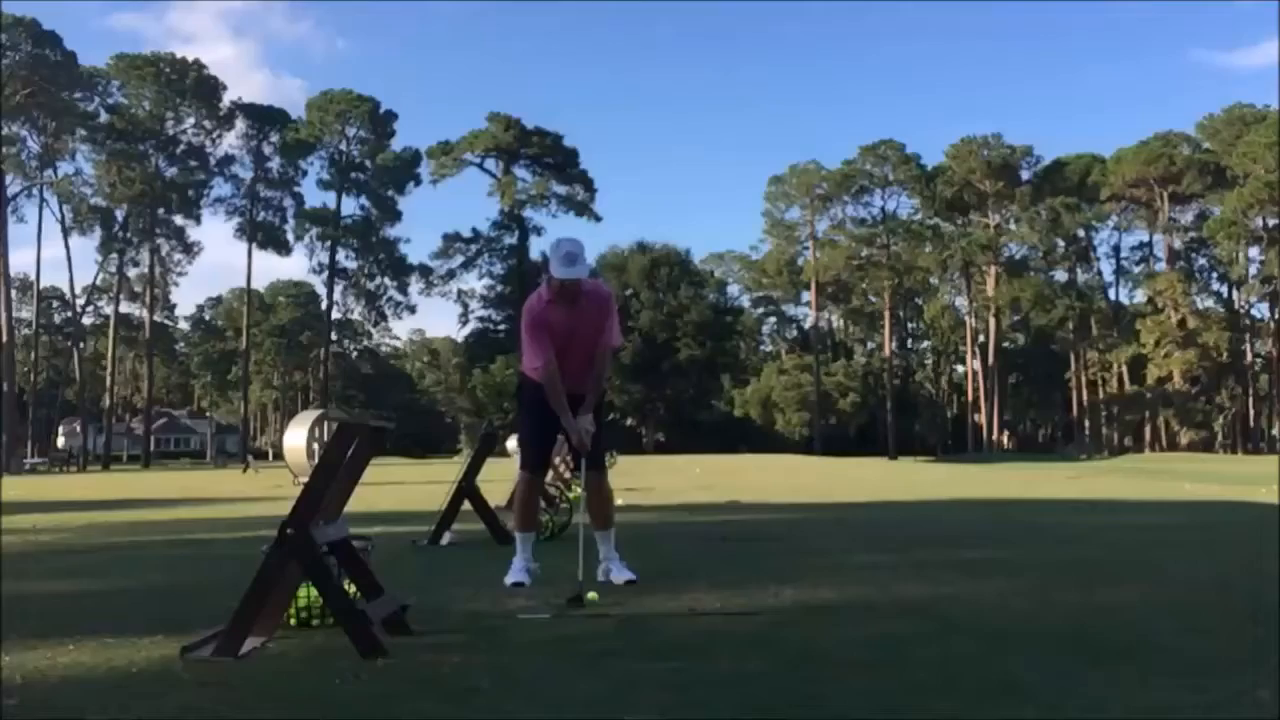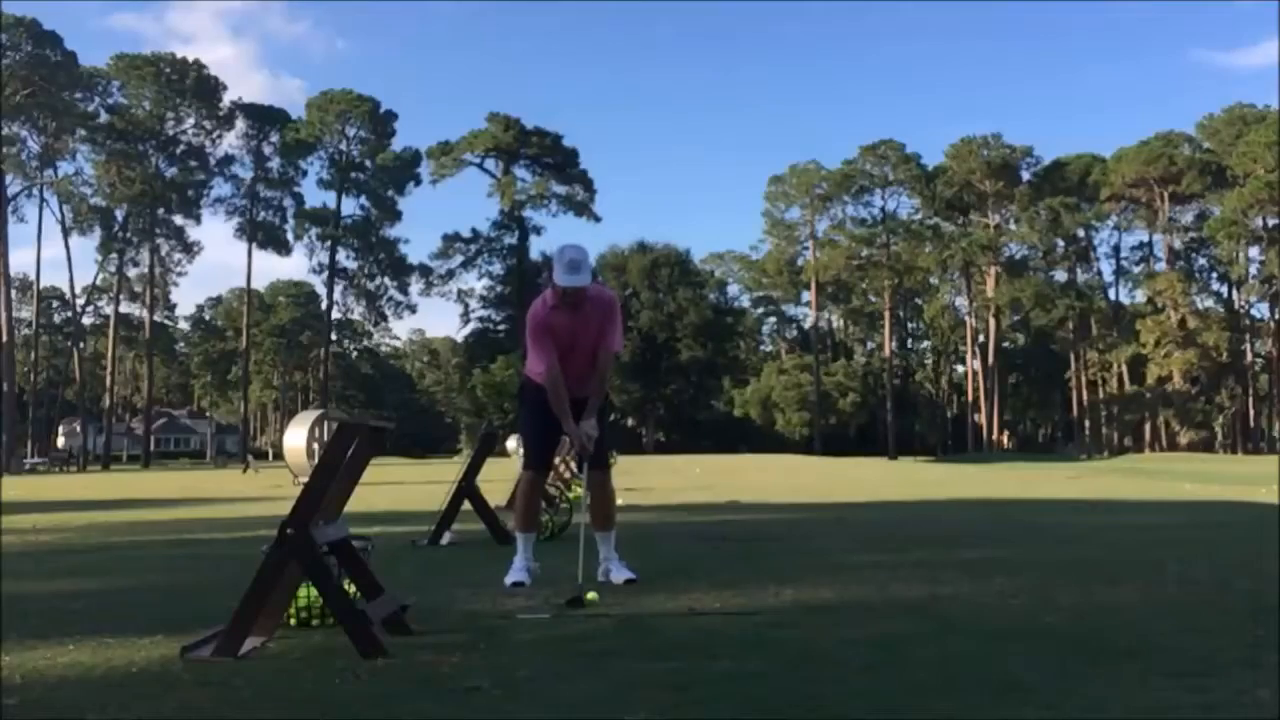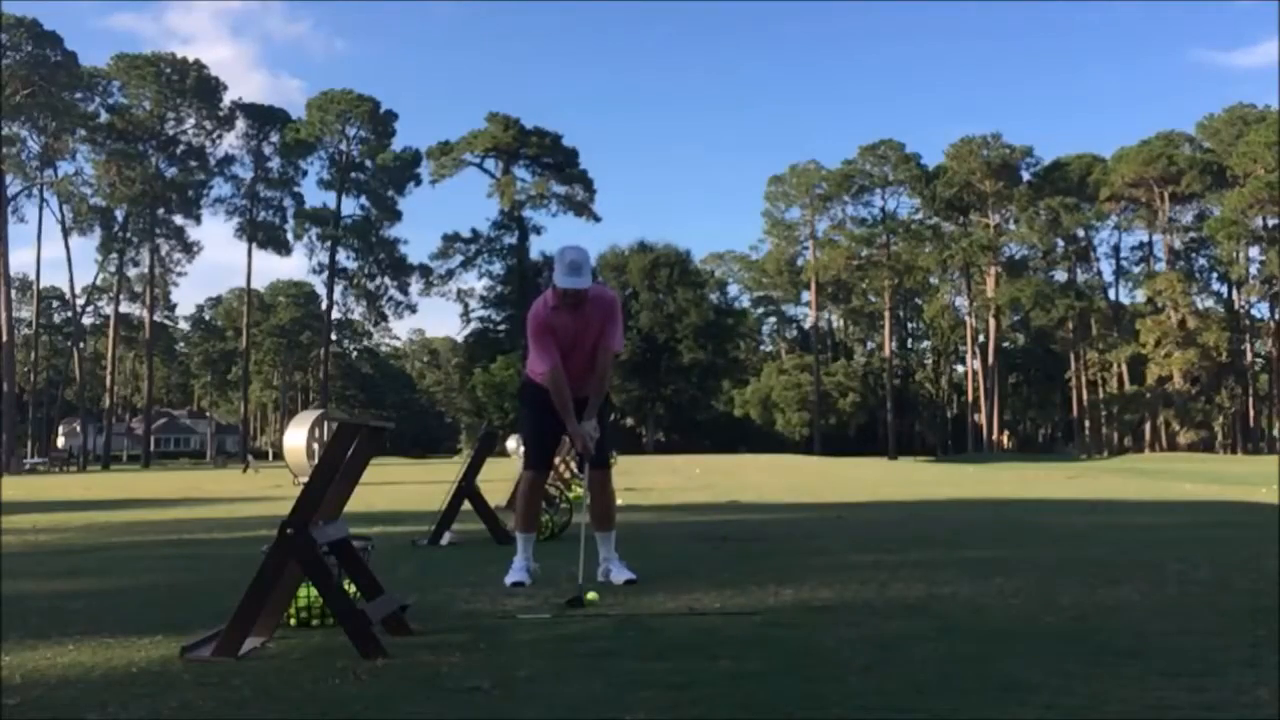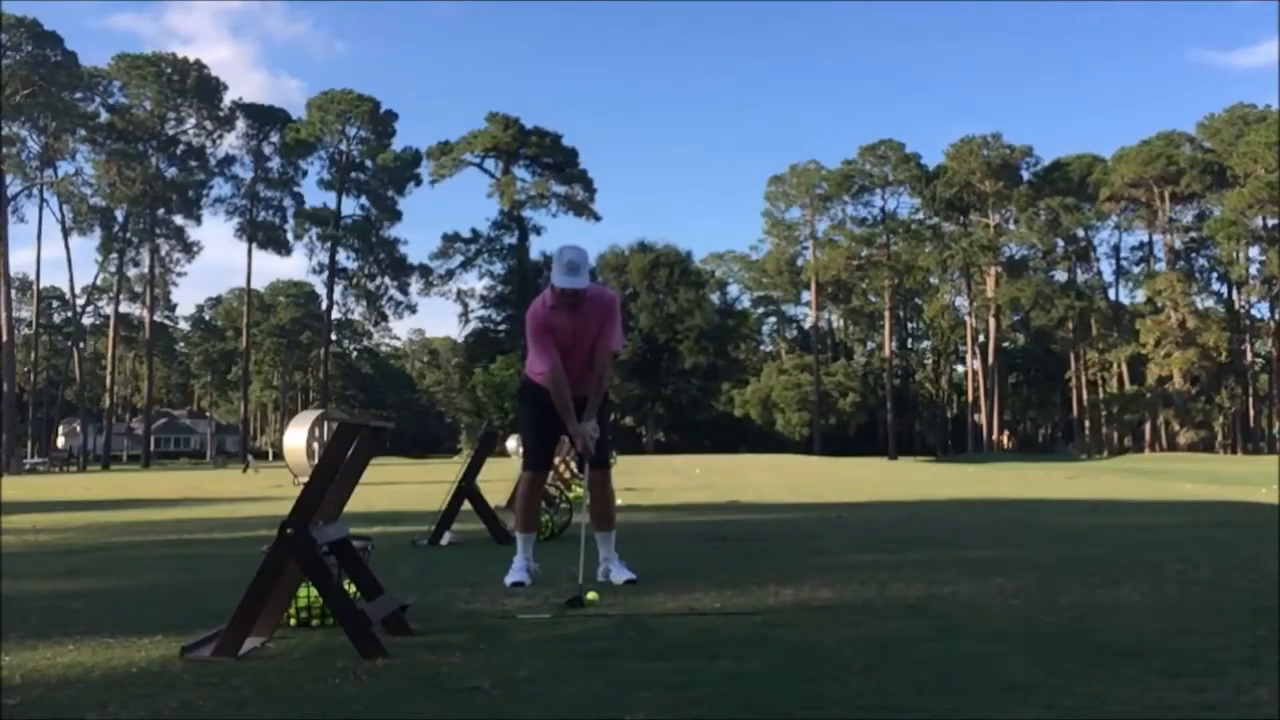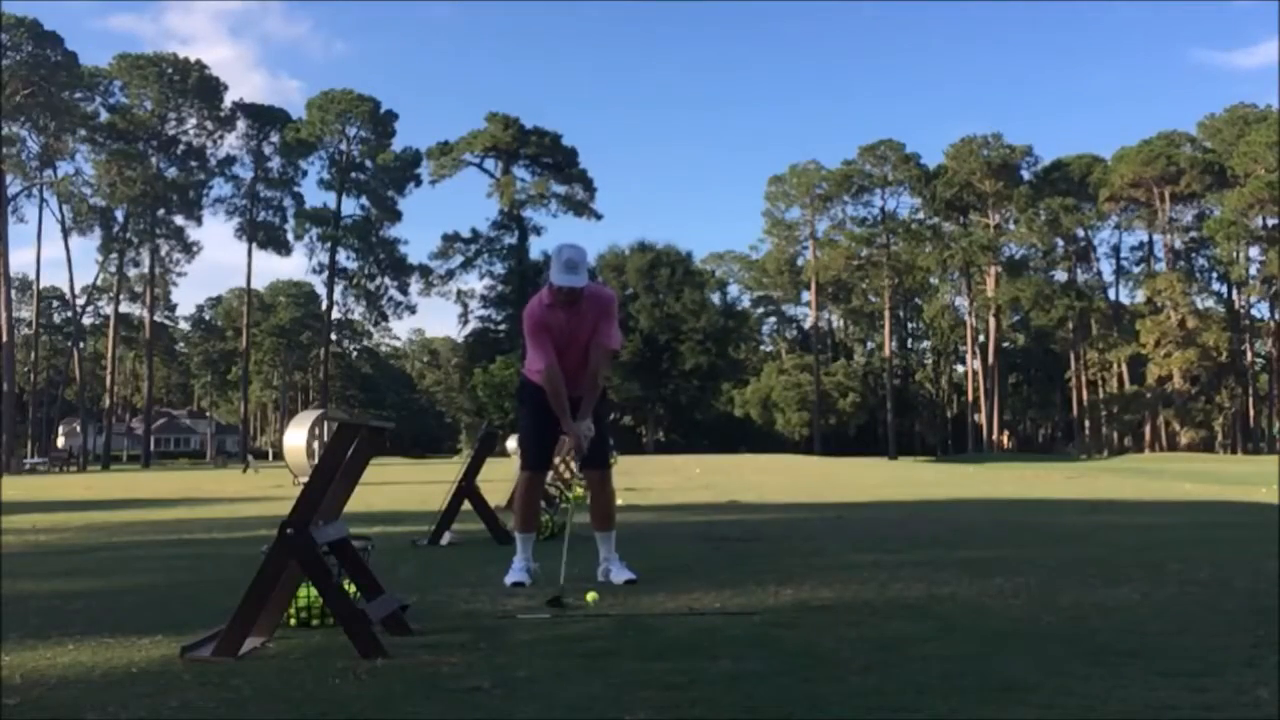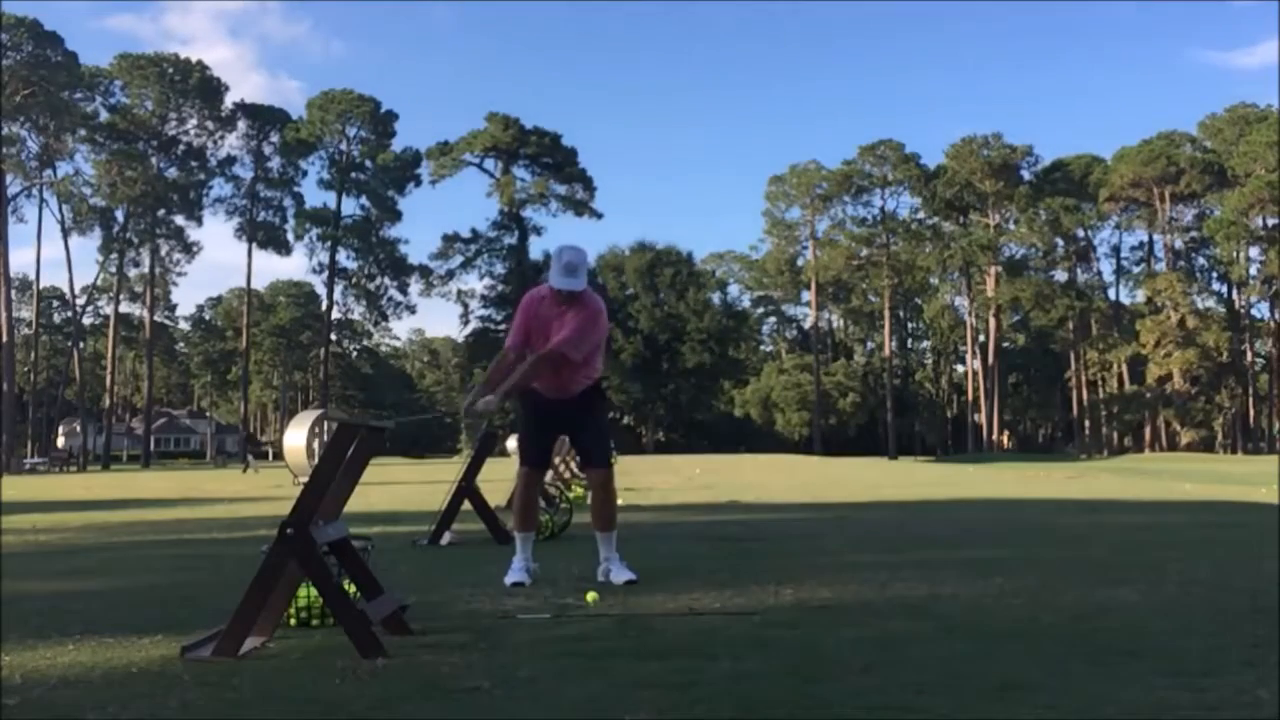
dt=0.3s
person 1, frame 1
left shoulder: (602, 297)
right shoulder: (534, 308)
left elbow: (602, 358)
right elbow: (546, 370)
left wrist: (586, 412)
right wrist: (567, 422)
left hip: (585, 392)
right hip: (539, 392)
left knee: (596, 474)
right knee: (531, 474)
left ankle: (609, 560)
right ankle: (522, 560)
person 1, frame 2
left shoulder: (607, 303)
right shoulder: (539, 314)
left elbow: (604, 364)
right elbow: (552, 375)
left wrist: (590, 417)
right wrist: (570, 427)
left hip: (589, 395)
right hip: (541, 394)
left knee: (600, 474)
right knee: (533, 473)
left ankle: (609, 559)
right ankle: (523, 560)
person 1, frame 3
left shoulder: (608, 303)
right shoulder: (540, 313)
left elbow: (604, 364)
right elbow: (554, 375)
left wrist: (591, 418)
right wrist: (572, 428)
left hip: (590, 394)
right hip: (543, 393)
left knee: (600, 474)
right knee: (534, 473)
left ankle: (609, 560)
right ankle: (523, 560)
person 1, frame 4
left shoulder: (606, 302)
right shoulder: (538, 313)
left elbow: (603, 363)
right elbow: (554, 374)
left wrist: (590, 417)
right wrist: (573, 428)
left hip: (589, 394)
right hip: (542, 394)
left knee: (600, 475)
right knee: (533, 474)
left ankle: (609, 560)
right ankle: (523, 560)
person 1, frame 5
left shoulder: (603, 300)
right shoulder: (535, 311)
left elbow: (598, 362)
right elbow: (550, 372)
left wrist: (585, 417)
right wrist: (567, 425)
left hip: (587, 394)
right hip: (540, 394)
left knee: (600, 476)
right knee: (531, 475)
left ankle: (609, 560)
right ankle: (522, 561)
person 1, frame 6
left shoulder: (591, 310)
right shoulder: (533, 299)
left elbow: (546, 359)
right elbow: (512, 349)
left wrist: (500, 396)
right wrist: (481, 390)
left hip: (584, 398)
right hip: (539, 397)
left knee: (602, 477)
right knee: (528, 476)
left ankle: (610, 560)
right ankle: (522, 559)
